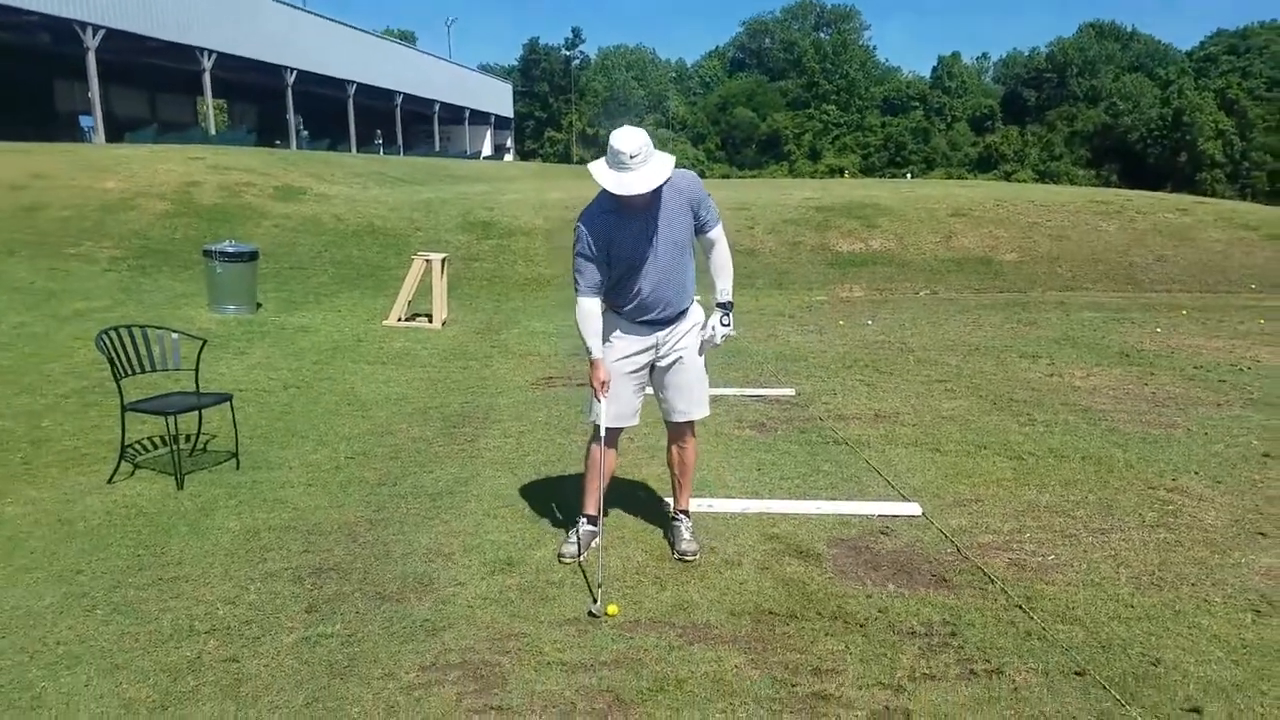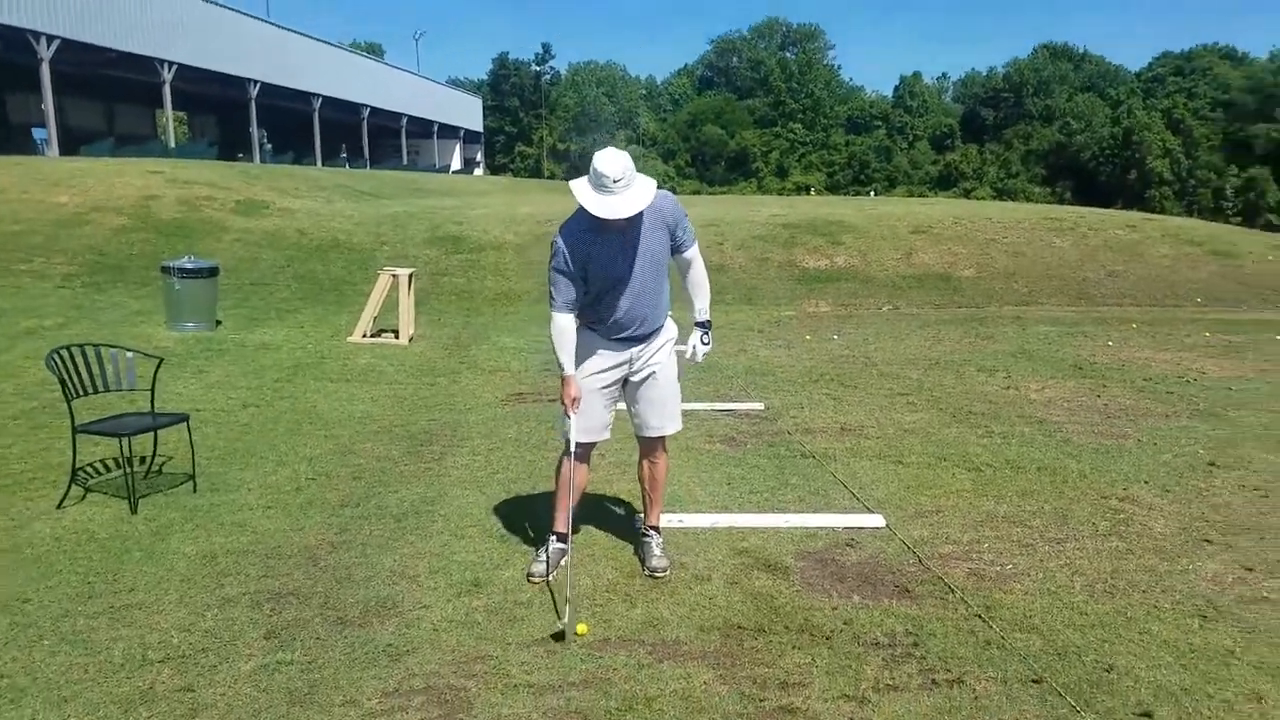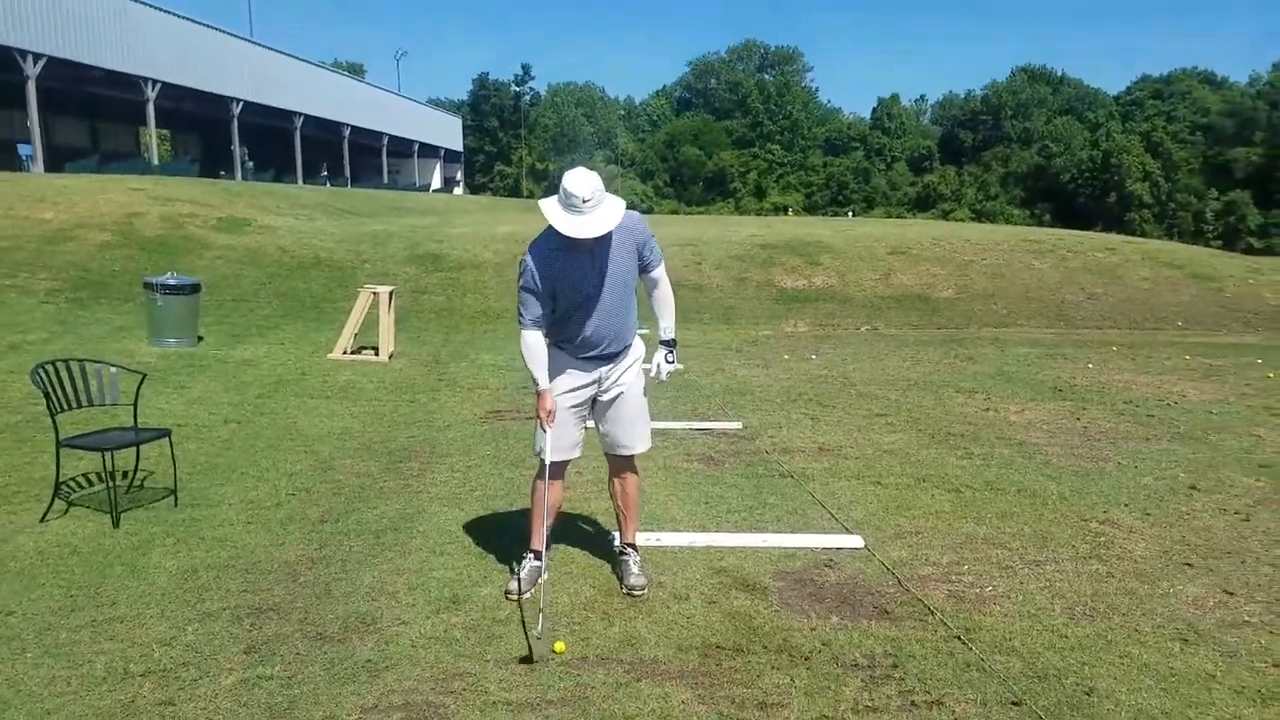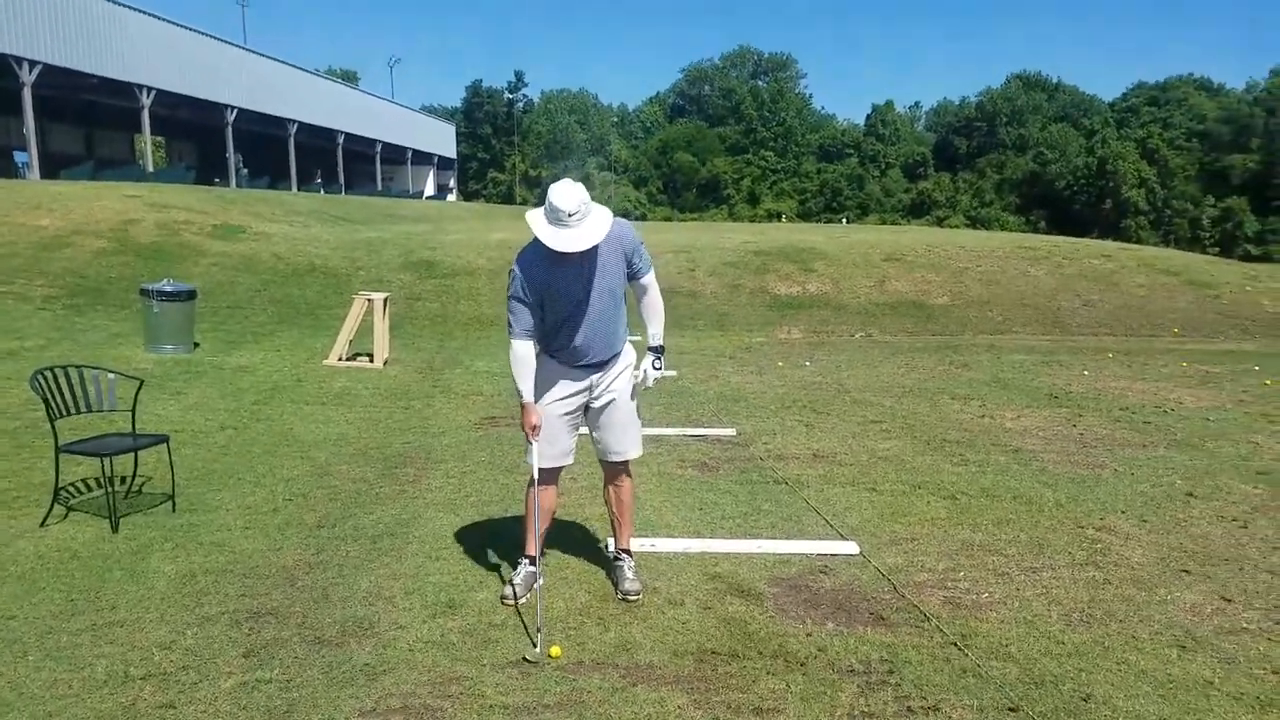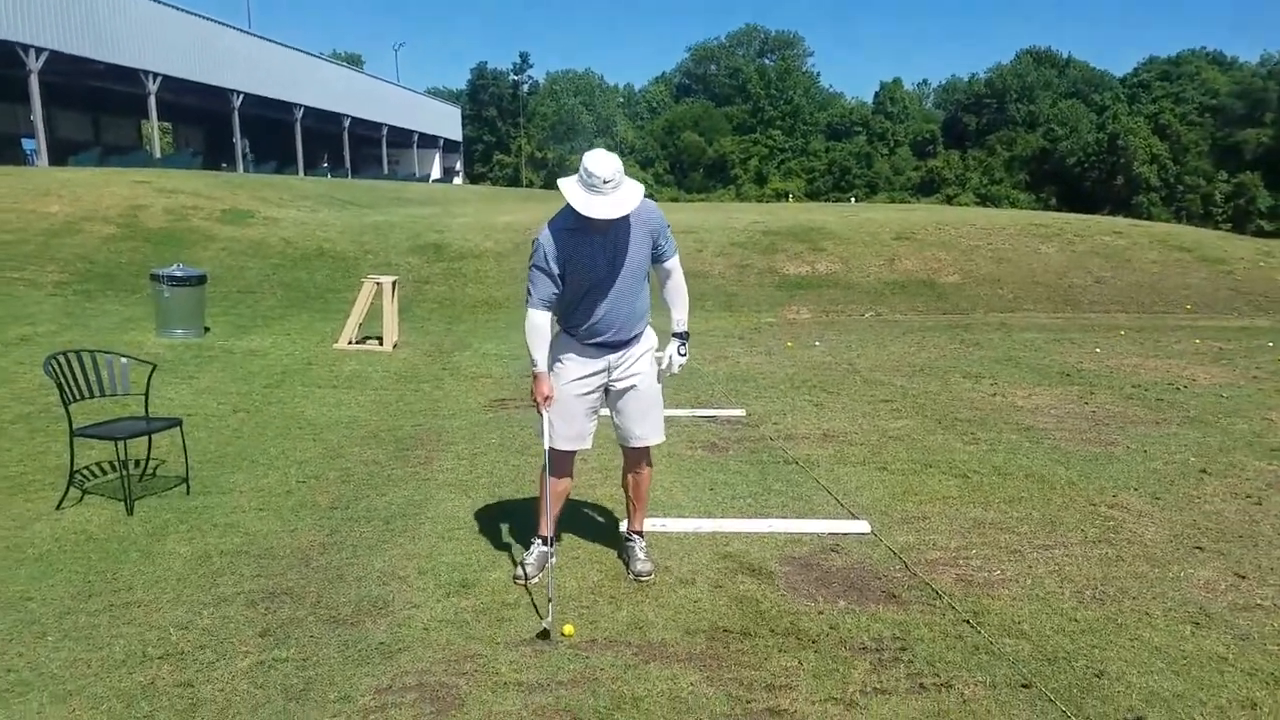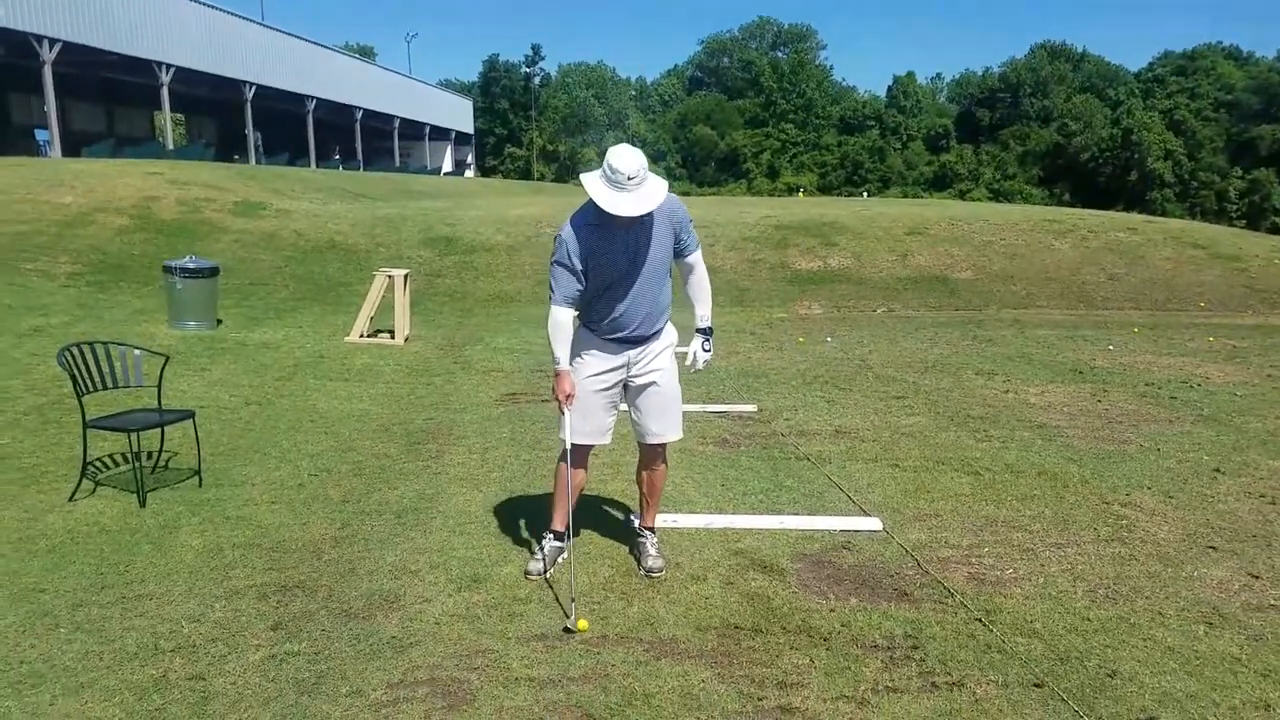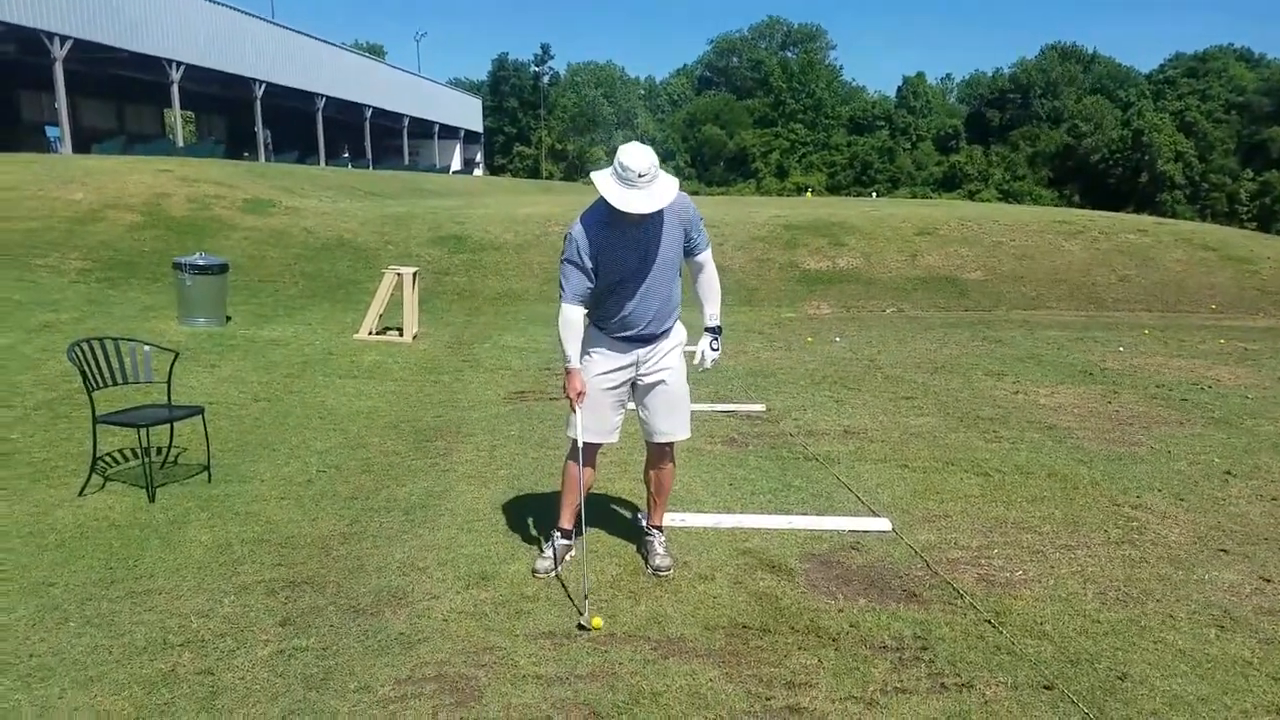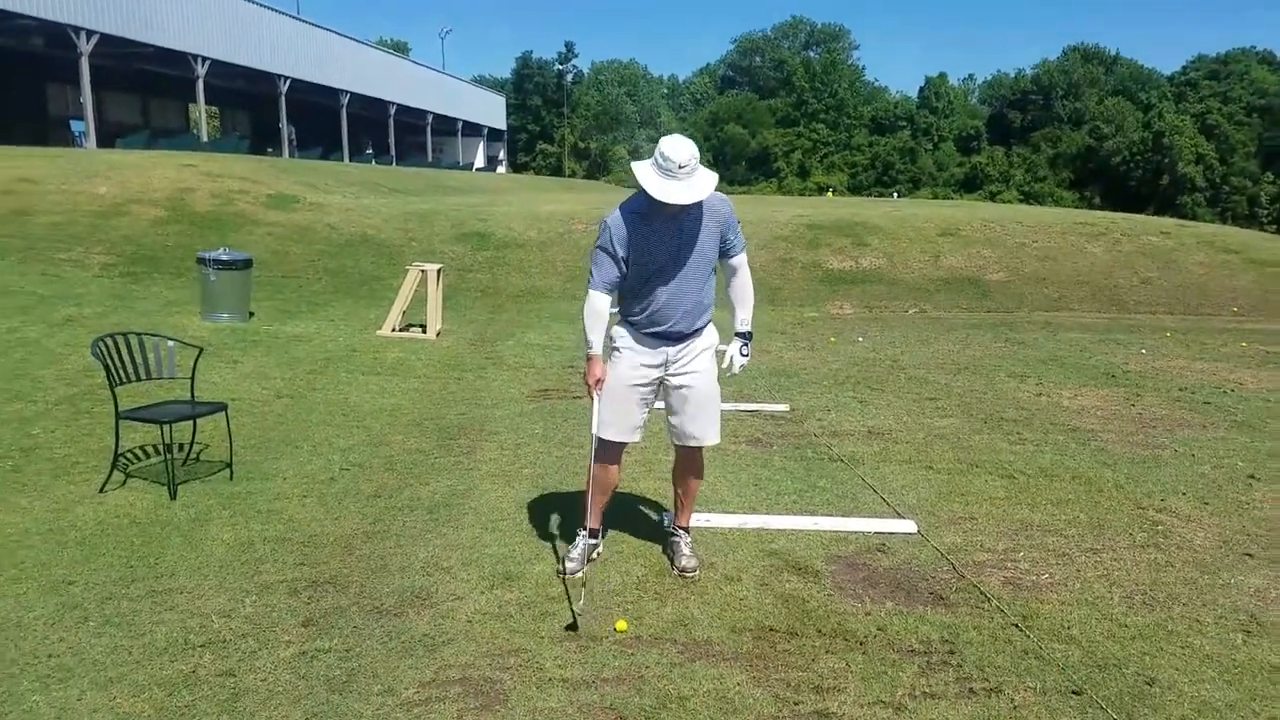
dt=0.3s
person 1, frame 1
left shoulder: (687, 187)
right shoulder: (594, 221)
left elbow: (715, 243)
right elbow: (588, 295)
left wrist: (724, 305)
right wrist: (596, 357)
left hip: (682, 327)
right hip: (623, 333)
left knee: (683, 427)
right knee: (607, 428)
left ankle: (681, 517)
right ankle: (588, 520)
person 1, frame 2
left shoulder: (665, 208)
right shoulder: (571, 238)
left elbow: (691, 262)
right elbow: (563, 312)
left wrist: (702, 322)
right wrist: (568, 374)
left hip: (655, 343)
right hip: (597, 347)
left knee: (654, 442)
right knee: (578, 445)
left ankle: (651, 533)
right ankle: (558, 538)
person 1, frame 3
left shoulder: (632, 228)
right shoulder: (540, 256)
left elbow: (657, 282)
right elbow: (532, 329)
left wrist: (667, 342)
right wrist: (543, 388)
left hip: (623, 362)
right hip: (566, 367)
left knee: (624, 460)
right knee: (553, 462)
left ankle: (628, 552)
right ankle: (535, 556)
person 1, frame 4
left shoulder: (621, 235)
right shoulder: (528, 265)
left elbow: (647, 288)
right elbow: (521, 339)
left wrist: (655, 349)
right wrist: (528, 401)
left hip: (614, 369)
right hip: (557, 374)
left knee: (618, 466)
right knee: (546, 470)
left ankle: (623, 557)
right ankle: (530, 561)
person 1, frame 5
left shoulder: (648, 217)
right shoulder: (553, 237)
left elbow: (670, 273)
right elbow: (539, 309)
left wrist: (679, 333)
right wrist: (540, 371)
left hip: (635, 351)
right hip: (576, 355)
left knee: (638, 450)
right knee: (561, 452)
left ankle: (635, 538)
right ankle: (543, 542)
person 1, frame 6
left shoulder: (671, 211)
right shoulder: (575, 232)
left elbow: (693, 268)
right elbow: (562, 306)
left wrist: (703, 329)
right wrist: (562, 368)
left hip: (655, 347)
right hip: (596, 350)
left knee: (655, 448)
right knee: (577, 446)
left ankle: (646, 533)
right ankle: (555, 536)
person 1, frame 7
left shoulder: (681, 211)
right shoulder: (586, 230)
left elbow: (703, 267)
right elbow: (572, 304)
left wrist: (712, 328)
right wrist: (573, 367)
left hip: (664, 346)
right hip: (605, 348)
left knee: (663, 446)
right knee: (586, 444)
left ankle: (654, 532)
right ankle: (563, 534)
person 1, frame 8
left shoulder: (719, 210)
right shoulder: (622, 220)
left elbow: (737, 270)
right elbow: (600, 291)
left wrist: (743, 332)
right wrist: (594, 354)
left hip: (695, 347)
right hip: (634, 346)
left knee: (692, 447)
right knee: (610, 443)
left ankle: (680, 533)
right ankle: (590, 533)
